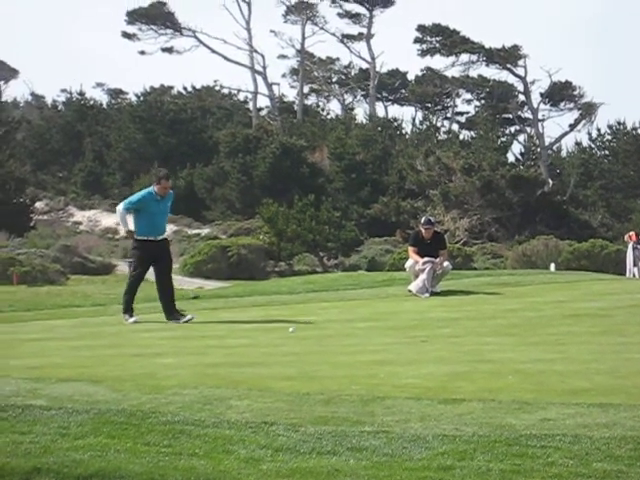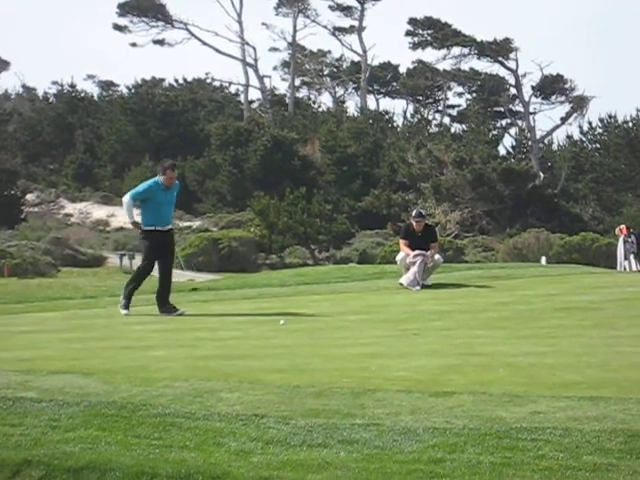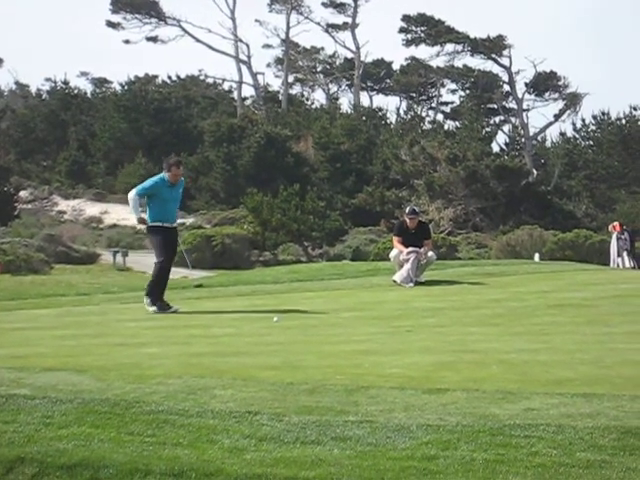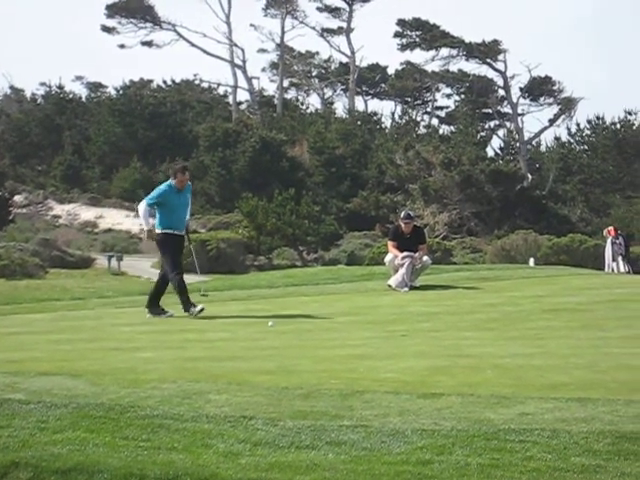
dt=0.2s
person 1, frame 1
left shoulder: (170, 195)
right shoulder: (142, 197)
right elbow: (121, 208)
right wrist: (127, 229)
left hip: (161, 241)
right hip: (143, 243)
left knee: (165, 277)
right knee: (136, 278)
left ankle: (172, 313)
right ankle: (127, 311)
person 1, frame 2
left shoulder: (176, 186)
right shoulder: (149, 187)
right elbow: (127, 199)
right wrist: (132, 220)
left hip: (167, 232)
right hip: (150, 233)
left knee: (166, 269)
right knee: (146, 267)
left ankle: (164, 304)
right ankle: (126, 298)
person 1, frame 3
left shoulder: (181, 183)
right shoulder: (155, 183)
right elbow: (133, 195)
right wrist: (138, 216)
left hip: (172, 228)
right hip: (156, 228)
left knee: (167, 265)
right knee: (162, 261)
left ankle: (157, 300)
right ankle: (150, 295)
person 1, frame 4
left shoulder: (188, 187)
right shoulder: (163, 191)
right elbow: (142, 206)
right wrist: (148, 228)
left hip: (180, 235)
right hip: (165, 236)
left knee: (167, 272)
right knee: (175, 271)
left ankle: (153, 306)
right ankle: (188, 306)
